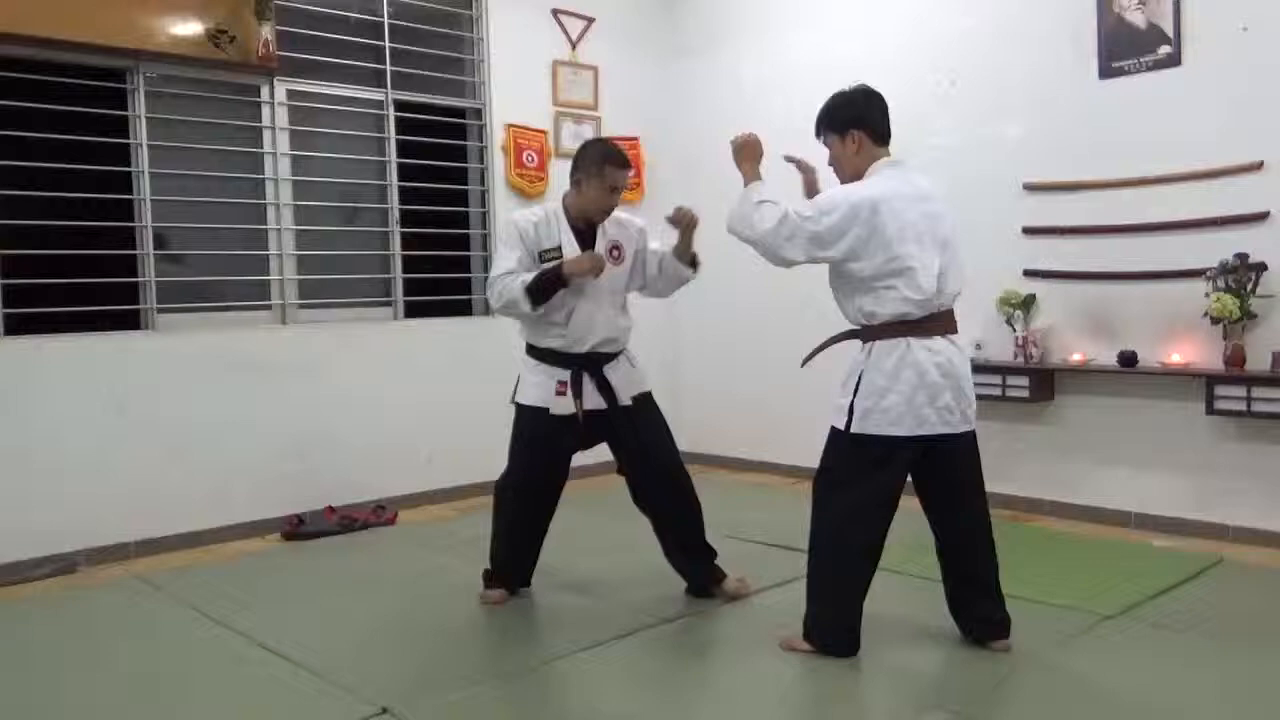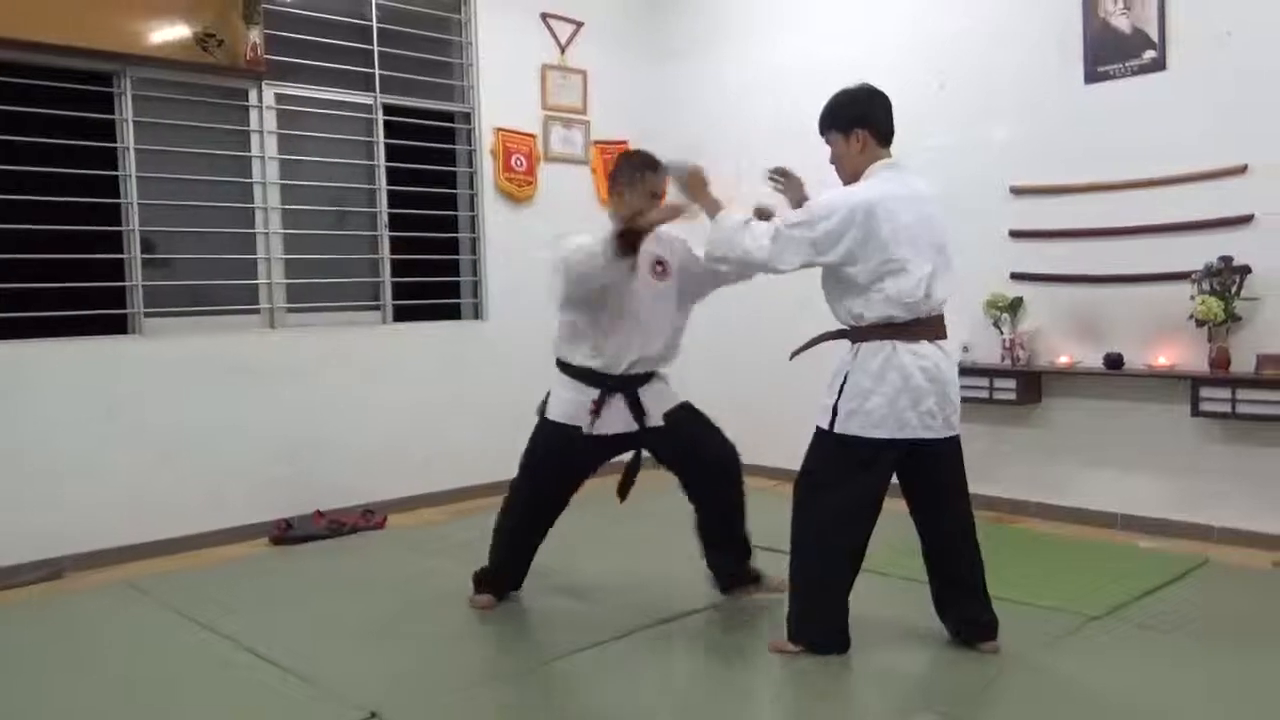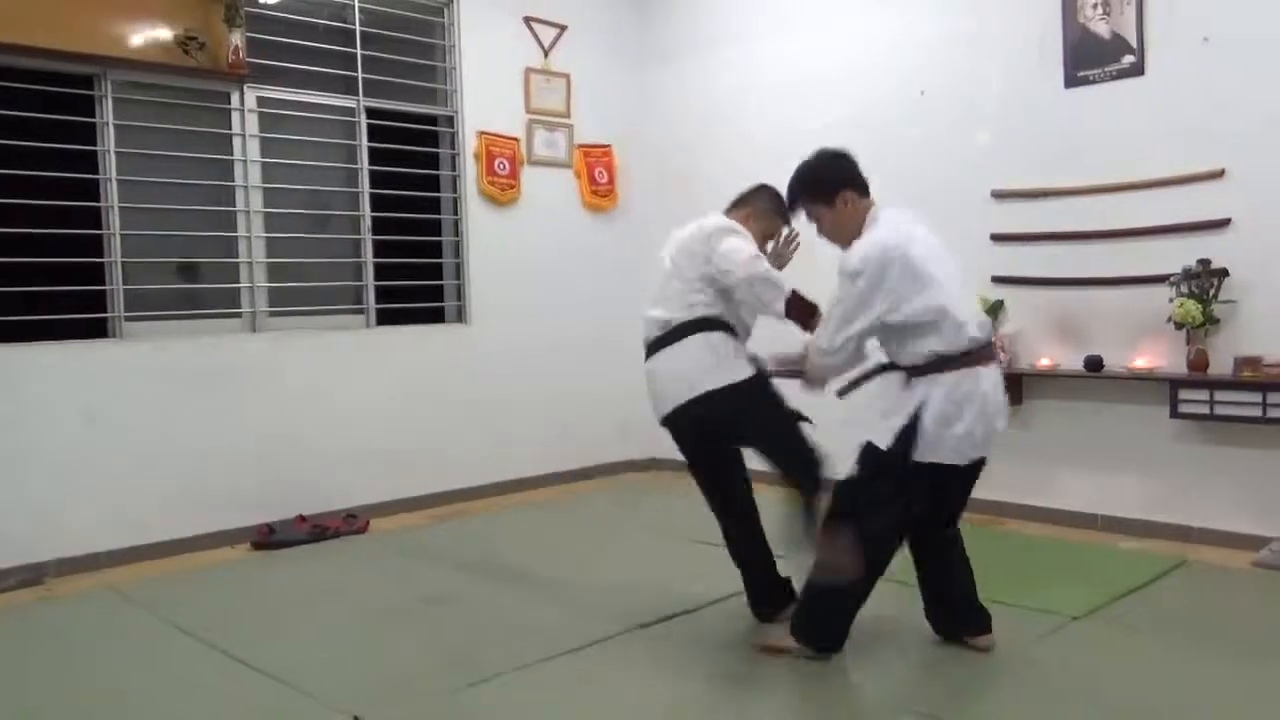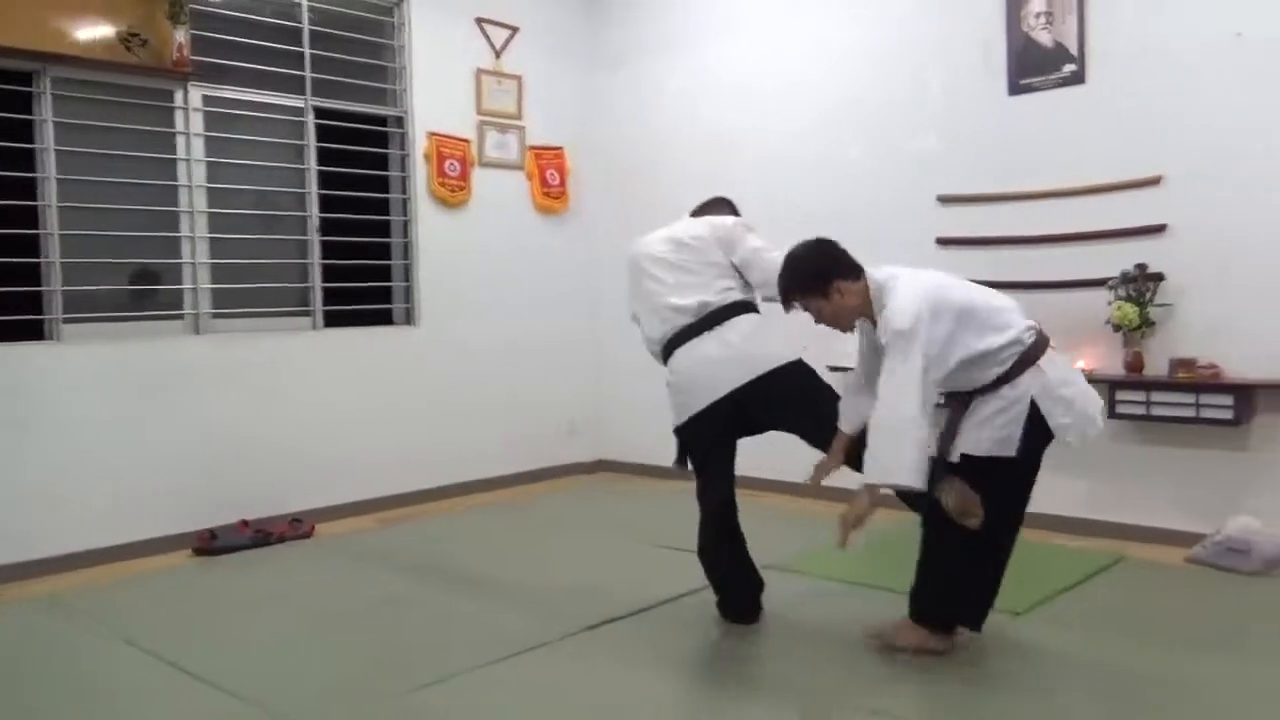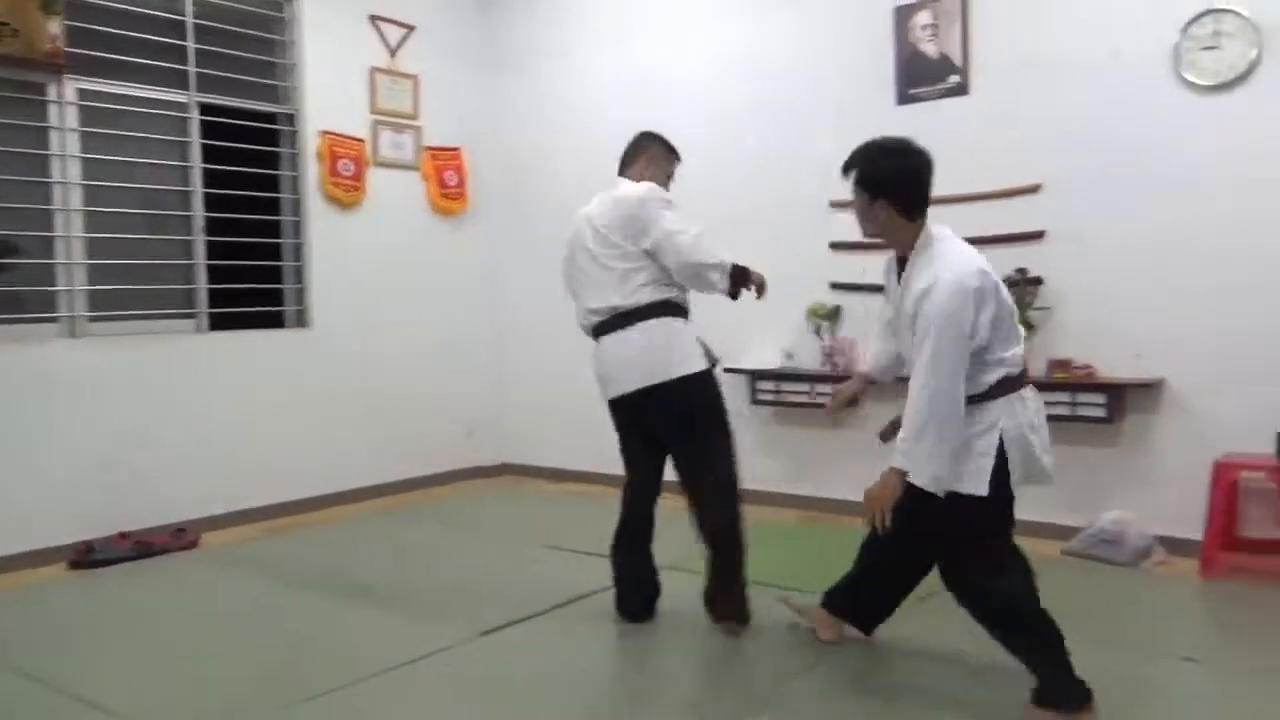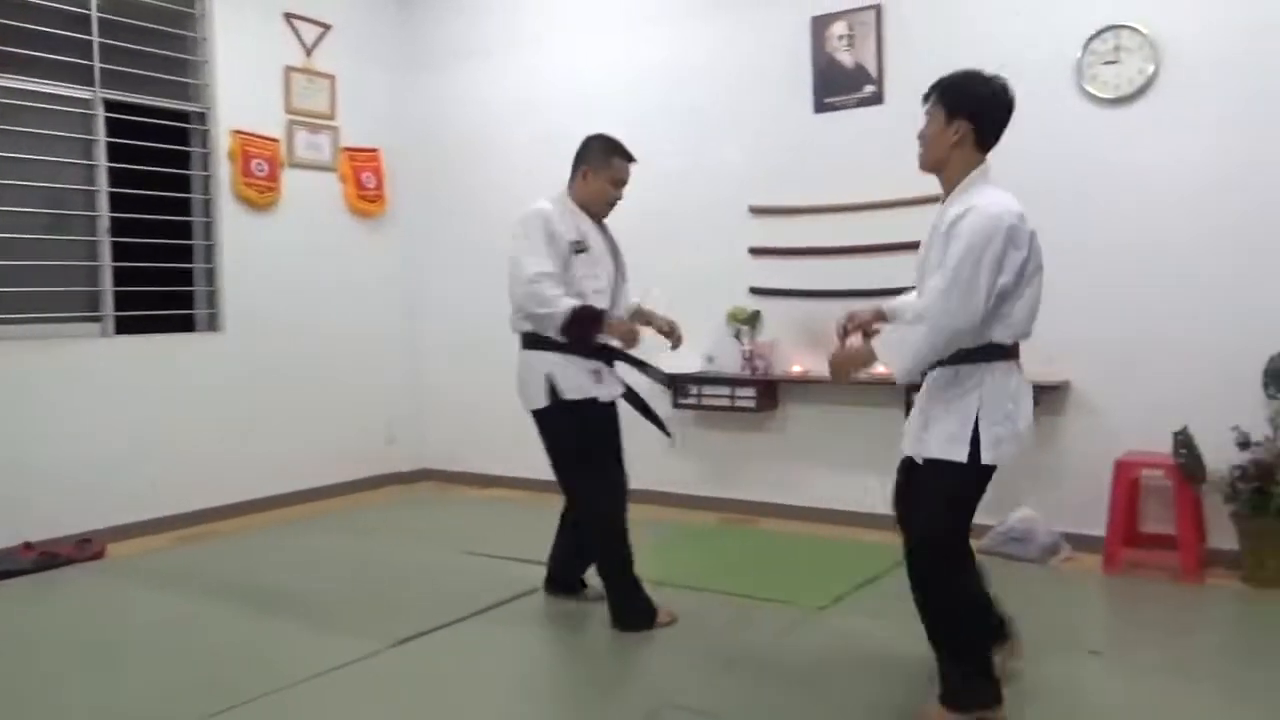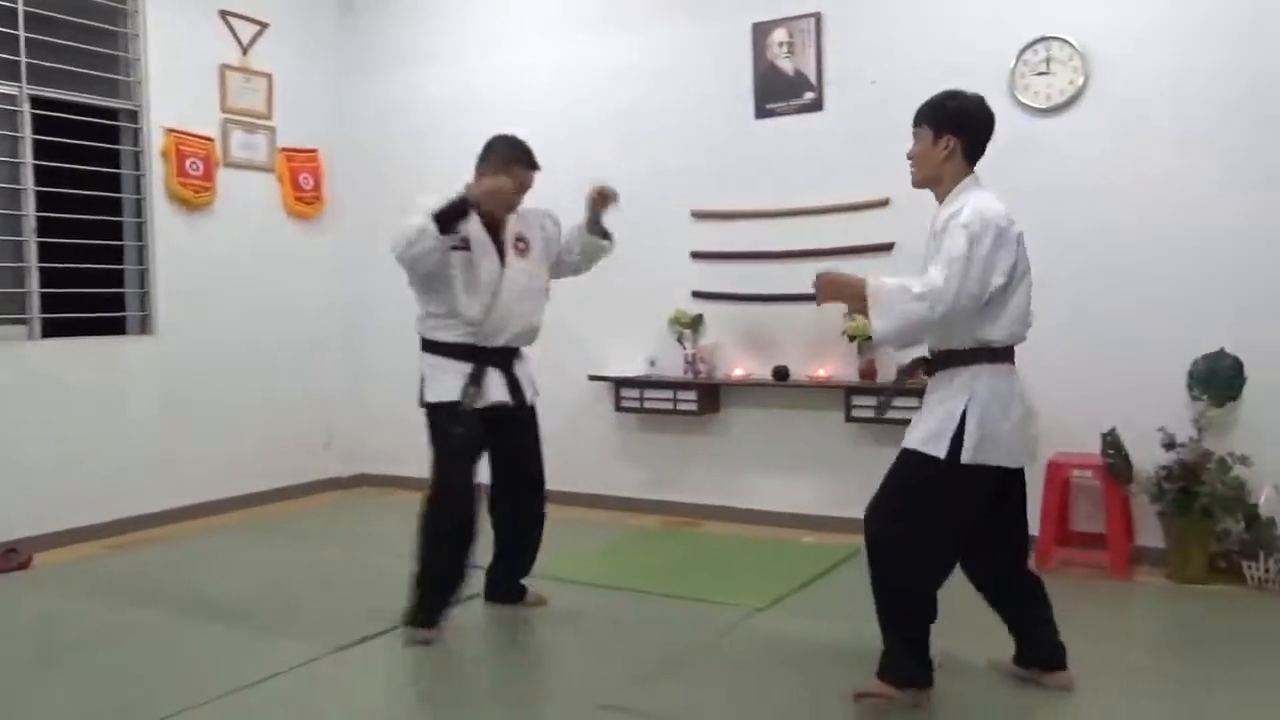
dt=0.3s
person 1, frame 1
left shoulder: (858, 202)
right shoulder: (920, 192)
left elbow: (774, 235)
left wrist: (752, 174)
right wrist: (817, 193)
left hip: (891, 369)
right hip: (942, 360)
left knee: (846, 502)
right knee: (958, 503)
left ankle: (830, 631)
right ankle: (988, 623)
person 1, frame 2
left shoulder: (852, 205)
right shoulder: (920, 197)
left elbow: (763, 249)
left wrist: (709, 204)
right wrist: (807, 205)
left hip: (878, 372)
right hip: (931, 365)
left knee: (827, 502)
right knee: (943, 504)
left ankle: (815, 631)
right ankle: (975, 624)
person 1, frame 3
left shoulder: (874, 252)
right shoulder: (901, 229)
left elbow: (835, 344)
left wrist: (804, 362)
right wrist: (815, 358)
left hip: (943, 397)
right hip: (971, 389)
left knee: (860, 512)
right knee: (929, 515)
left ankle: (812, 633)
right ankle: (966, 622)
person 1, frame 4
left shoulder: (909, 313)
right shoulder: (880, 296)
left elbow: (901, 406)
right elbow: (869, 378)
right wrist: (841, 441)
left hip: (1027, 394)
right hip: (998, 389)
left ankle: (936, 622)
right ankle: (941, 620)
person 1, frame 5
left shoulder: (948, 279)
right shoulder: (907, 255)
left elbow: (936, 389)
right elbow: (902, 330)
left wrist: (900, 474)
right wrist: (866, 376)
left hip: (989, 421)
right hip: (962, 414)
left knee: (973, 558)
right knee: (909, 524)
right ankle: (845, 612)
person 1, frame 6
left shoulder: (988, 215)
right shoulder: (962, 206)
left elbow: (952, 312)
left wrist: (873, 354)
right wrist: (883, 313)
left hip: (977, 393)
right hip: (955, 385)
left knee: (934, 539)
right knee: (919, 508)
right ankle: (991, 634)
person 1, frame 7
left shoulder: (977, 217)
right shoulder: (965, 214)
left elbow: (939, 300)
right elbow: (939, 301)
left wrist: (862, 293)
right wrist: (873, 296)
left hip: (974, 400)
right hip: (982, 396)
left knee: (896, 527)
right knee: (989, 540)
left ankle: (906, 671)
right ankle: (1044, 657)
person 2, frame 1
left shoulder: (626, 231)
right shoulder: (528, 227)
left elbow: (662, 279)
right elbow: (503, 293)
left wrist: (685, 241)
right wrist: (561, 275)
left hip: (613, 378)
right hip: (550, 381)
left knee: (663, 473)
right knee: (525, 484)
left ankle: (704, 573)
right ankle: (506, 574)
person 2, frame 2
left shoulder: (668, 247)
right shoulder: (583, 249)
left elbow: (718, 270)
right elbow: (588, 270)
right wrist: (635, 231)
left hip: (645, 396)
right hip: (581, 399)
left knee: (716, 464)
right knee: (535, 493)
left ankle: (735, 572)
right ankle: (497, 579)
person 2, frame 3
left shoulder: (692, 238)
right shoulder: (728, 232)
right elbow: (749, 279)
left wrist: (770, 267)
right wrist: (806, 311)
left hip: (670, 373)
right hip: (711, 366)
left knee: (728, 493)
right knee: (791, 449)
left ankle: (773, 598)
person 2, frame 4
left shoulder: (641, 253)
right shoulder: (727, 227)
right elbow: (778, 275)
left hip: (690, 374)
right hip: (749, 352)
left knee: (715, 501)
right knee: (842, 427)
left ankle: (738, 600)
person 2, frame 5
left shoulder: (585, 219)
right shoulder: (646, 199)
right elbow: (691, 255)
right wrist: (741, 275)
left hip: (618, 356)
right hip: (662, 350)
left knee: (640, 484)
right knee: (710, 473)
left ankle: (634, 598)
right ankle: (727, 601)
person 2, frame 6
left shoulder: (594, 230)
right shoulder: (542, 220)
right elbow: (534, 295)
left wrist: (641, 317)
right wrist: (602, 324)
left hip: (585, 373)
right hip: (558, 375)
left knee: (593, 483)
right knee: (601, 488)
left ankle: (565, 575)
right ankle: (631, 607)
person 2, frame 7
left shoulder: (530, 221)
right shoulder: (438, 216)
left elbow: (573, 256)
right elbow: (409, 253)
left wrist: (595, 216)
right wrist: (467, 203)
left hip: (507, 374)
right hip: (452, 376)
left knee: (520, 489)
right knee: (454, 492)
left ankle: (504, 582)
right ankle: (426, 607)
